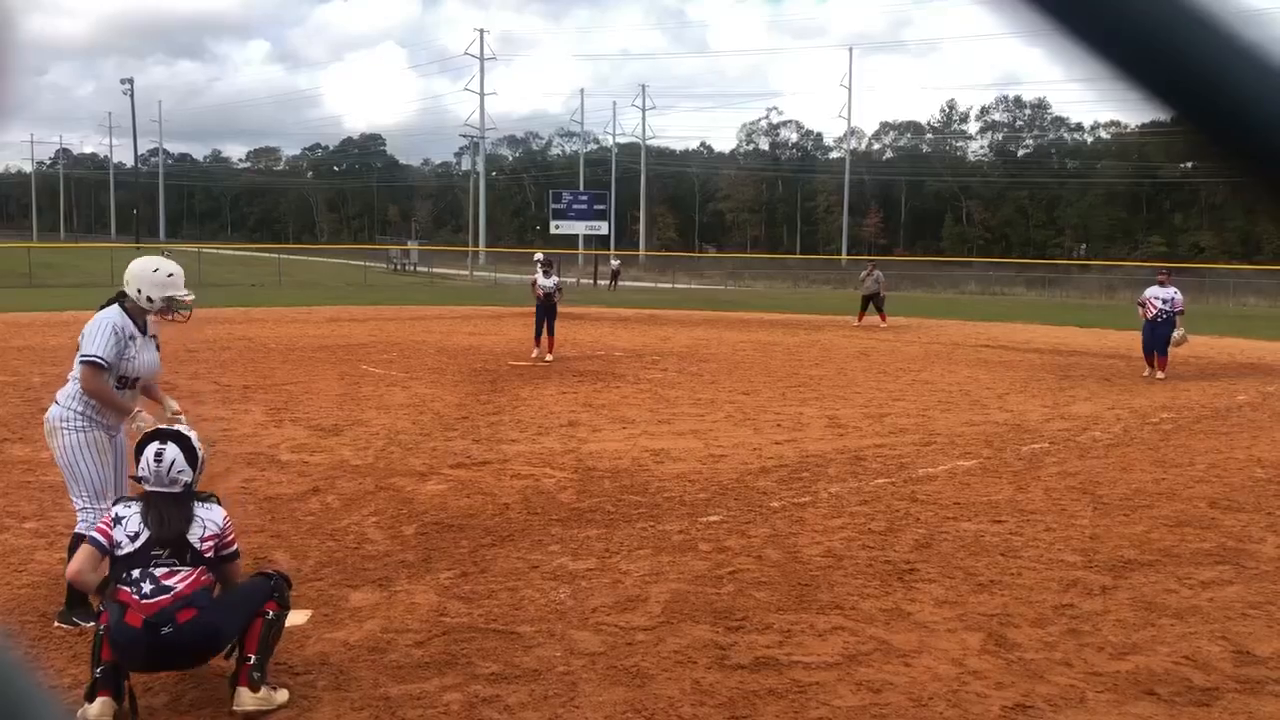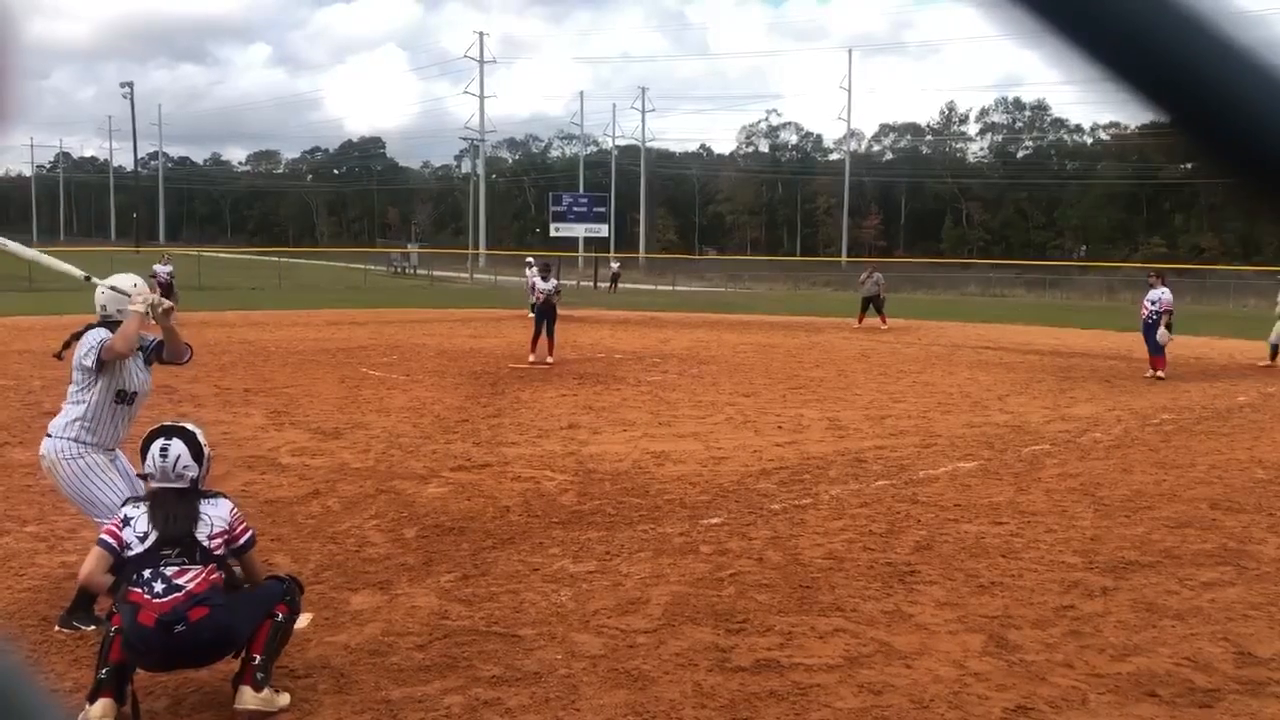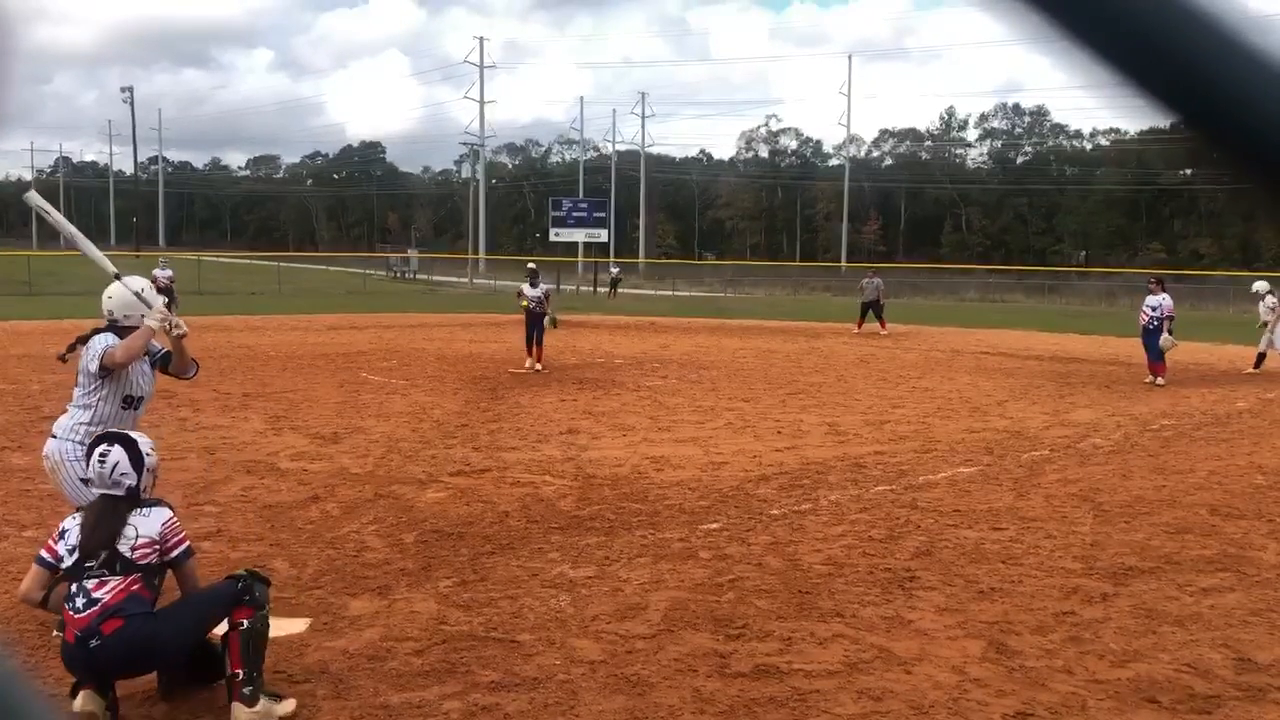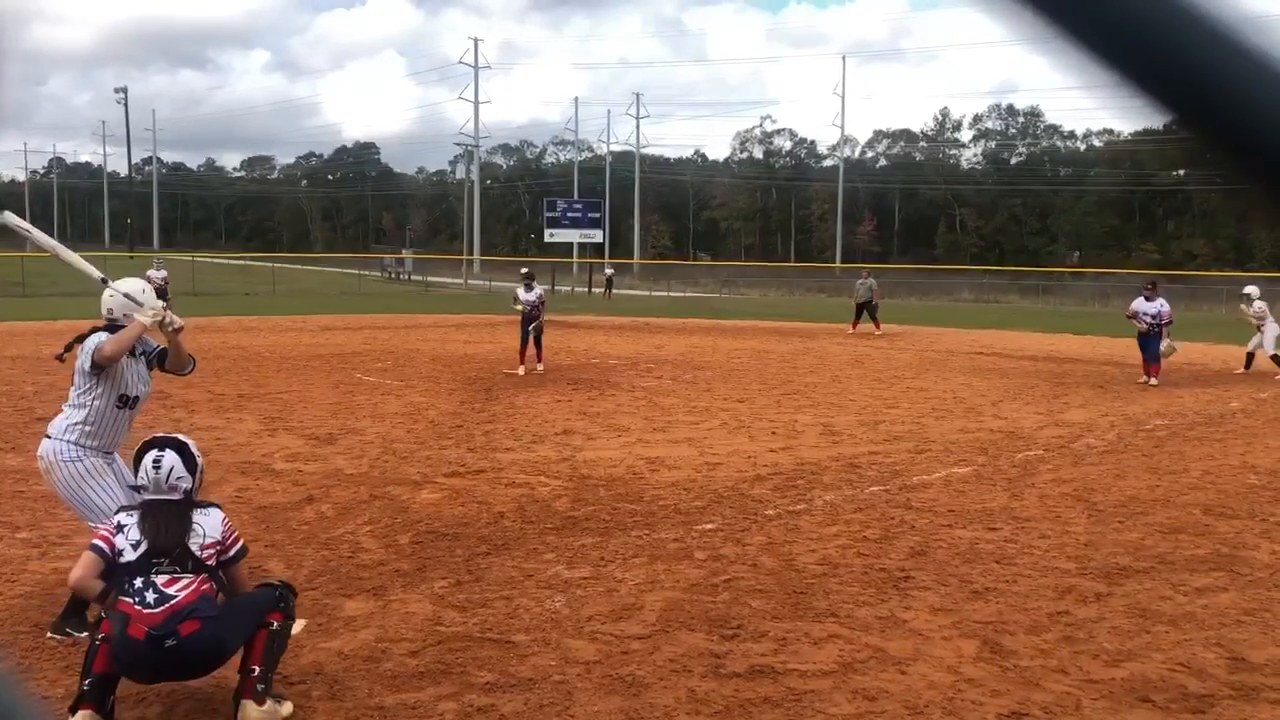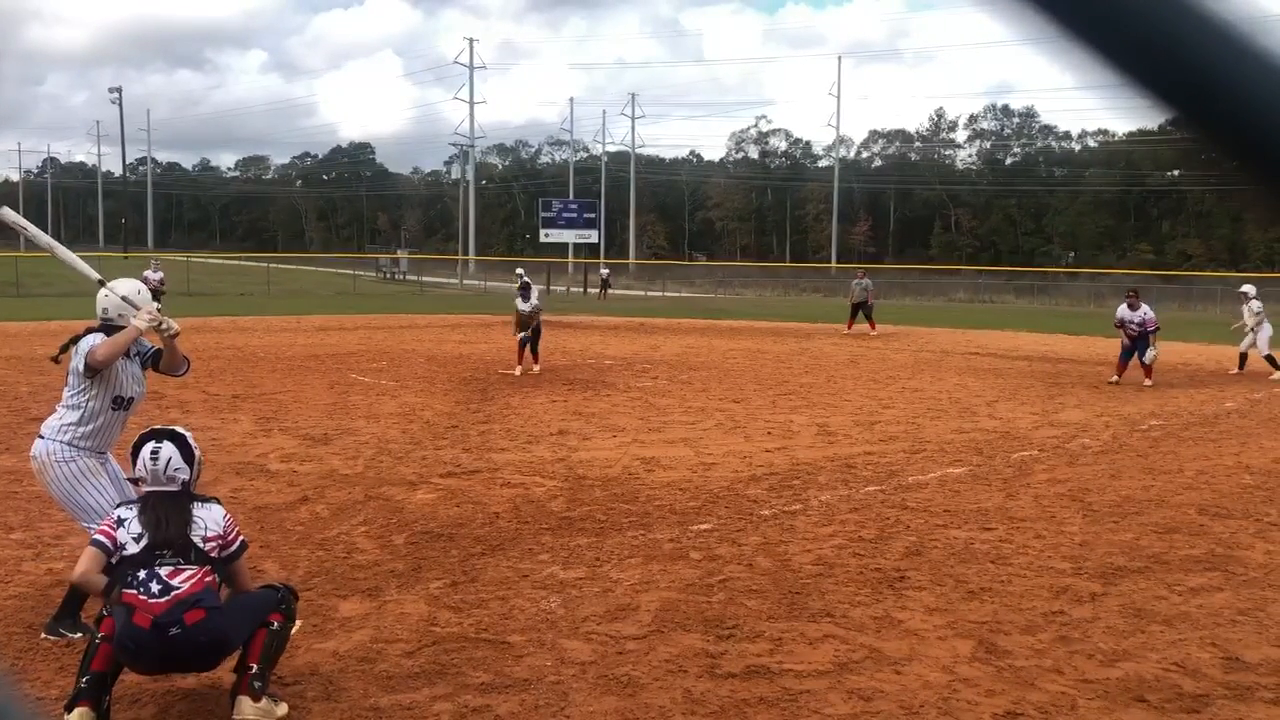
dt=1s
person 1, frame 1
left shoulder: (144, 326)
right shoulder: (109, 323)
left elbow: (145, 377)
right elbow: (90, 381)
left wrist: (165, 402)
right wrist: (133, 414)
left hip: (110, 426)
right hip: (76, 424)
left knee: (116, 508)
right knee: (94, 513)
right ankle: (73, 609)
person 1, frame 2
left shoulder: (140, 342)
right shoulder: (95, 340)
left elbow: (180, 355)
right elbow: (121, 348)
left wrist: (165, 323)
right wrist: (139, 312)
left hip: (103, 449)
right hip: (70, 450)
right ankle: (77, 613)
person 1, frame 3
left shoulder: (146, 349)
right shoulder: (102, 343)
left elbow: (185, 371)
right elbow: (120, 358)
left wrist: (177, 339)
right wrist: (152, 325)
right hip: (73, 451)
person 1, frame 4
left shoulder: (143, 347)
right shoulder: (98, 343)
left elbow: (182, 366)
right elbow: (109, 353)
left wrist: (172, 335)
right wrist: (143, 323)
left hip: (101, 452)
right hip: (68, 451)
right ankle: (70, 618)
person 1, frame 5
left shoulder: (137, 348)
right shoulder: (93, 343)
left elbow: (176, 368)
right elbow: (101, 358)
left wrist: (169, 339)
right wrist: (138, 328)
left hip: (93, 452)
right hip: (61, 452)
right ankle: (64, 620)
person 2, frame 1
left shoulder: (120, 512)
right shoulder: (213, 513)
left elbow: (77, 573)
right elbow: (232, 585)
left wrist: (119, 594)
left hip: (132, 646)
right hip: (196, 640)
left knee: (113, 608)
right knee: (272, 585)
left ankle: (102, 696)
right ankle: (250, 686)
person 2, frame 2
left shoulder: (129, 513)
right shoulder: (221, 508)
left elbow: (89, 576)
right elbow: (257, 578)
left wrist: (129, 594)
right wrist: (234, 584)
left hip: (145, 647)
right hip: (208, 638)
left knee: (124, 610)
right knee: (284, 589)
right ankle: (253, 686)
person 2, frame 3
left shoulder: (71, 524)
right shoulder: (159, 517)
left elbow: (29, 592)
right elbow: (193, 593)
left wrist: (79, 611)
left hip: (79, 659)
right hip: (136, 648)
right knee: (247, 589)
left ankle: (92, 690)
person 2, frame 4
left shoulder: (121, 522)
right shoulder: (213, 518)
left elbow: (79, 580)
right elbow: (241, 592)
left wrist: (125, 604)
left hip: (134, 659)
right hip: (199, 650)
left knee: (112, 616)
right knee: (277, 596)
person 2, frame 5
left shoulder: (122, 516)
right shoulder: (214, 513)
left elbow: (83, 574)
right elbow: (243, 589)
left wrist: (128, 599)
left hip: (138, 649)
right hip: (203, 640)
left knee: (114, 614)
right knee: (279, 599)
